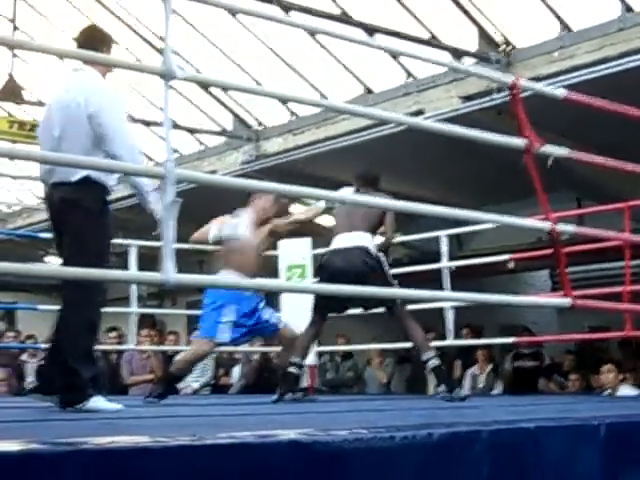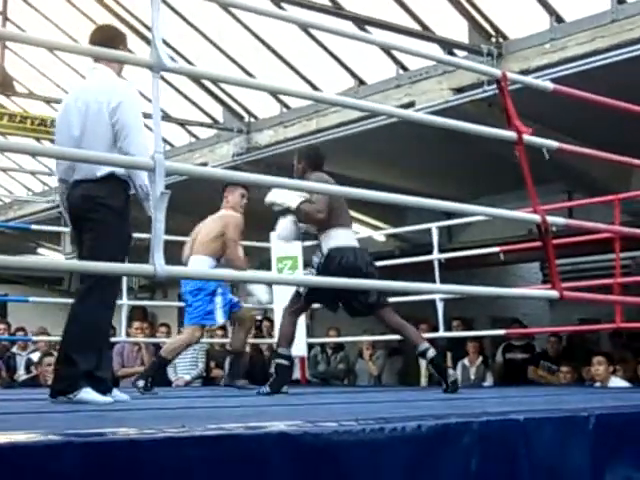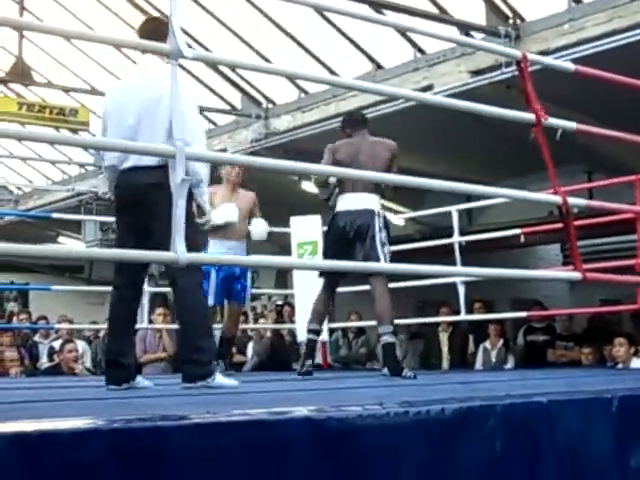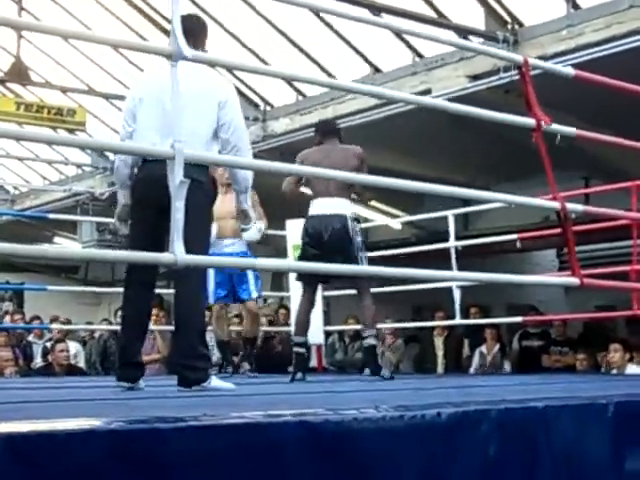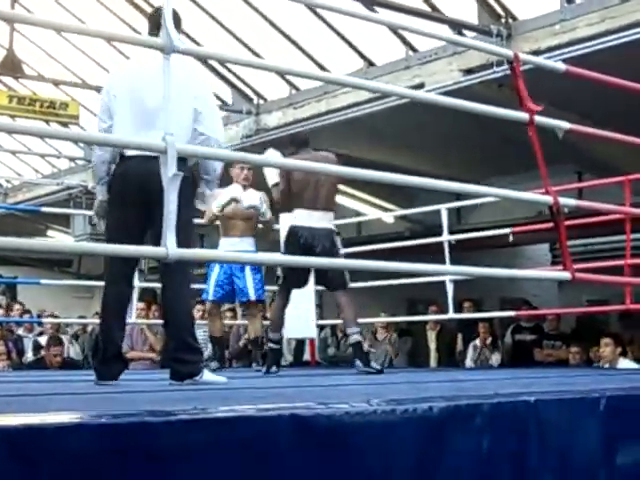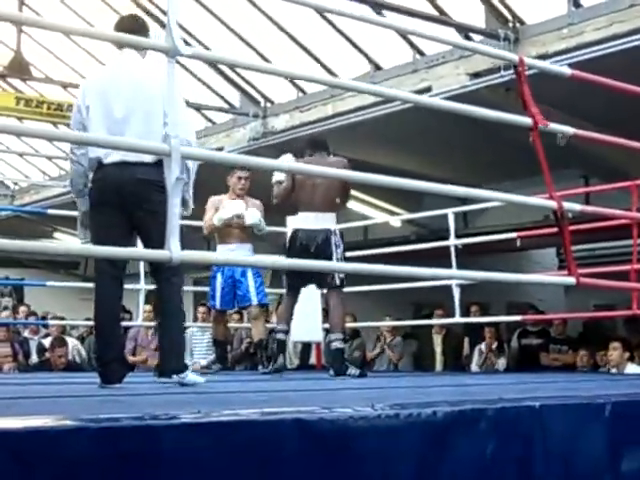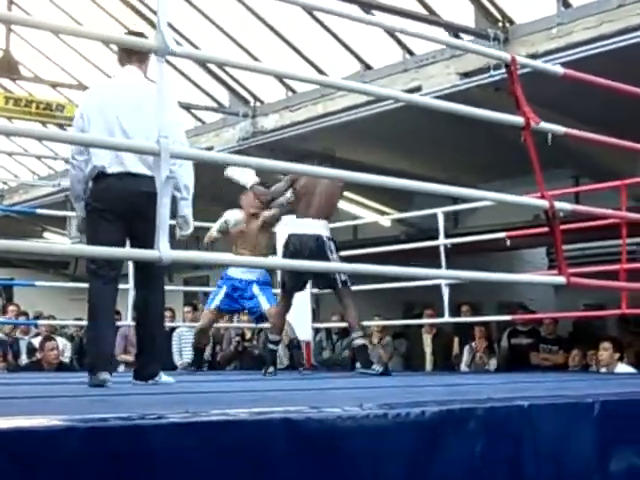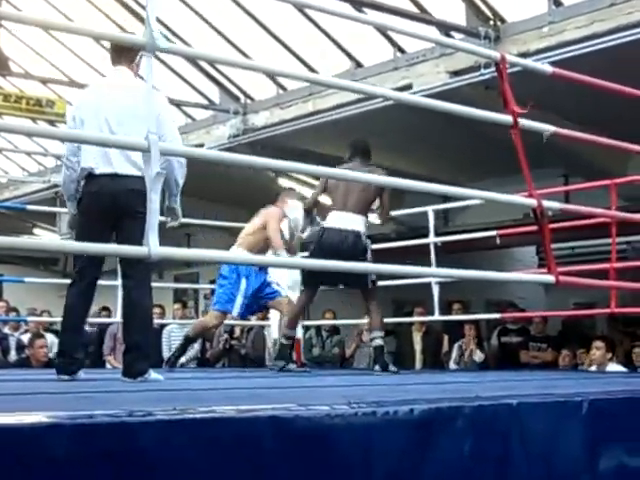
dt=0.5s
person 1, frame 1
left shoulder: (59, 95)
right shoulder: (99, 92)
left elbow: (46, 155)
right elbow: (124, 151)
right wrist: (153, 200)
left hip: (59, 195)
right hip: (86, 196)
left knee: (78, 291)
right knee: (85, 292)
left ankle: (54, 379)
right ankle: (77, 390)
person 1, frame 2
left shoulder: (73, 96)
right shoulder: (121, 91)
left elbow: (62, 160)
right elbow: (136, 152)
left wrist: (68, 205)
right wrist: (152, 203)
left hip: (78, 195)
right hip: (109, 194)
left knee: (95, 289)
right knee: (102, 289)
left ankle: (97, 380)
right ankle: (71, 379)
person 1, frame 3
left shoulder: (118, 89)
right shoulder: (172, 80)
left elbow: (108, 150)
right elbow: (190, 140)
left wrist: (119, 188)
right wrist: (201, 192)
left hip: (127, 183)
right hip: (163, 181)
left knee: (127, 277)
right knee: (185, 273)
left ankle: (120, 370)
right ankle: (198, 368)
person 1, frame 4
left shoulder: (147, 80)
right shoulder: (217, 84)
left elbow: (126, 141)
right elbow: (236, 144)
left wrist: (123, 193)
right wrist: (244, 197)
left hip: (149, 176)
right hip: (192, 178)
left knee: (140, 273)
right knee: (190, 273)
left ankle: (129, 370)
right ankle: (193, 372)
person 1, frame 5
left shoulder: (121, 73)
right shoulder: (192, 73)
left elbow: (103, 135)
right elbow: (210, 135)
left wrist: (101, 189)
right wrist: (209, 185)
left hip: (127, 172)
right hip: (172, 172)
left knee: (119, 269)
right knee: (175, 268)
left ankle: (107, 365)
right ankle: (186, 366)
person 1, frame 6
left shoulder: (92, 83)
right shoulder: (160, 80)
left elbow: (78, 148)
right elbow: (183, 137)
left wrist: (82, 199)
right wrist: (186, 187)
left hip: (107, 181)
right hip: (149, 179)
left knee: (109, 275)
right knee: (166, 272)
left ankle: (111, 370)
right ankle: (173, 365)
person 1, frame 7
left shoulder: (93, 96)
right shoulder: (160, 97)
left elbow: (78, 157)
right elbow: (178, 154)
left wrist: (80, 205)
right wrist: (184, 205)
left hip: (106, 191)
right hip: (147, 191)
left knee: (102, 277)
right knee: (150, 281)
left ankle: (100, 364)
right ankle: (148, 368)
person 1, frame 8
left shoulder: (86, 97)
right shoulder: (151, 97)
left elbow: (71, 156)
right elbow: (173, 153)
left wrist: (72, 204)
right wrist: (173, 198)
left hip: (96, 189)
right hip: (136, 190)
left knee: (83, 276)
right knee: (137, 278)
left ankle: (68, 362)
right ankle: (137, 366)
person 2, frame 1
right shoulder: (386, 200)
right elbow: (389, 236)
left hip: (334, 258)
right hip: (363, 255)
left knee: (315, 324)
right knee: (406, 318)
left ankle: (286, 386)
right ankle: (443, 382)
person 2, frame 2
left shoulder: (314, 180)
right shoulder: (327, 181)
left elbow: (320, 211)
left wrist: (296, 205)
left hip: (335, 255)
right hip: (357, 256)
left knee: (292, 311)
right knee: (388, 316)
left ankle: (279, 377)
right ankle: (442, 370)
person 2, frame 3
left shoulder: (335, 148)
right shoulder: (389, 147)
left wrist: (333, 189)
left hip: (341, 217)
right hip: (369, 215)
left knee: (328, 288)
right knee: (378, 282)
left ankle: (308, 356)
right ankle: (390, 360)
person 2, frame 4
left shoulder: (305, 156)
right shoulder: (356, 153)
left elbow: (288, 188)
right elbow: (364, 193)
left hip: (315, 221)
right hip: (342, 220)
left knee: (308, 294)
right knee: (363, 289)
left ankle: (299, 364)
right ankle: (371, 361)
person 2, frame 5
right shoulder: (331, 159)
left elbow: (282, 204)
left wrist: (273, 178)
left hip: (299, 231)
right hip: (326, 232)
left knee: (282, 294)
right knee: (341, 295)
left ankle: (272, 359)
right ankle: (360, 355)
person 2, frame 6
right shoulder: (342, 164)
left elbow: (278, 199)
left wrist: (279, 176)
left hip: (299, 233)
right hip: (326, 233)
left knee: (291, 295)
right knee: (334, 294)
left ankle: (279, 354)
right ankle: (337, 360)
person 2, frame 7
left shoulder: (298, 174)
right shoulder: (338, 182)
left elbow: (267, 198)
left wrist: (249, 181)
left hip: (295, 240)
right hip: (319, 240)
left knee: (284, 300)
right knee: (345, 295)
left ankle: (271, 361)
right ankle: (363, 358)
person 2, frame 8
right shoulder: (379, 175)
left elbow: (311, 203)
right elbow: (384, 216)
left hip: (328, 233)
right hip: (355, 237)
left knee: (306, 295)
right knee: (370, 297)
left ankle: (282, 354)
right ankle: (380, 358)
person 3, frame 1
left shoulder: (269, 229)
right shoulder: (229, 221)
left elbow: (295, 221)
right elbow: (196, 238)
right wrist: (219, 232)
left hip: (251, 297)
right hip: (225, 293)
left knee: (289, 337)
right knee: (203, 347)
right ankle: (162, 387)
person 3, frame 2
left shoulder: (203, 223)
right shoulder: (233, 217)
left elbow: (185, 256)
right elbow: (235, 252)
right wrist: (254, 283)
left hip: (206, 279)
right hip: (202, 277)
left knee: (246, 317)
right knee: (194, 331)
left ankle: (234, 374)
right ankle: (146, 378)
person 3, frame 3
left shoulder: (250, 197)
right shoulder: (211, 194)
left elbow: (257, 221)
left wrist: (258, 228)
right wrist: (215, 217)
right hip: (216, 258)
left knee: (235, 312)
right knee: (209, 309)
left ankle: (222, 358)
person 3, frame 4
left shoulder: (248, 196)
left elbow: (262, 219)
left wrist: (258, 228)
left hip: (241, 255)
right hip: (216, 257)
left knee: (253, 308)
right knee: (218, 311)
left ankle: (247, 360)
right ankle: (227, 362)
person 3, frame 5
left shoulder: (258, 196)
right shoulder: (220, 194)
left elbow: (269, 223)
right elbow: (208, 219)
left wrist: (260, 208)
right wrist: (224, 201)
left hip: (247, 255)
right hip: (223, 254)
left knee: (253, 307)
right knee: (212, 307)
left ankle: (257, 358)
right ankle: (218, 356)
person 3, frame 6
left shoulder: (255, 204)
right shoulder: (215, 201)
left elbow: (263, 231)
right elbow: (207, 230)
left wrist: (258, 222)
right wrist: (224, 214)
left knee: (256, 311)
right knee: (218, 314)
left ankle: (262, 360)
right ankle: (221, 360)
person 3, frame 7
left shoulder: (268, 218)
right shoulder: (232, 219)
left elbow: (280, 209)
right elbow: (208, 241)
right wrist: (221, 225)
left hip: (257, 280)
right hip: (232, 278)
left knee: (274, 313)
right knee: (204, 323)
right ankle: (197, 362)
person 3, frame 8
left shoulder: (283, 221)
right shoulder: (275, 212)
left elbow: (291, 250)
right elbow: (276, 243)
left wrist: (294, 231)
left hip: (256, 269)
right hip: (238, 267)
left knee: (287, 305)
right knee: (215, 319)
right ankle: (178, 352)
